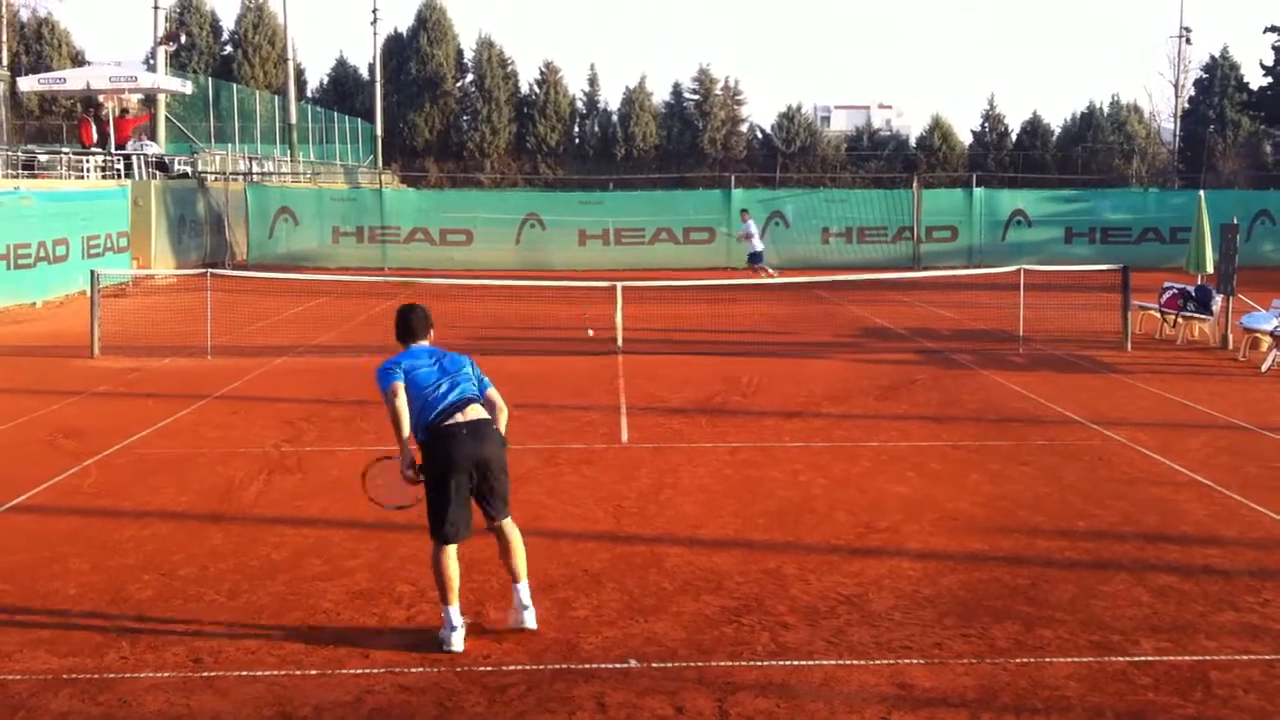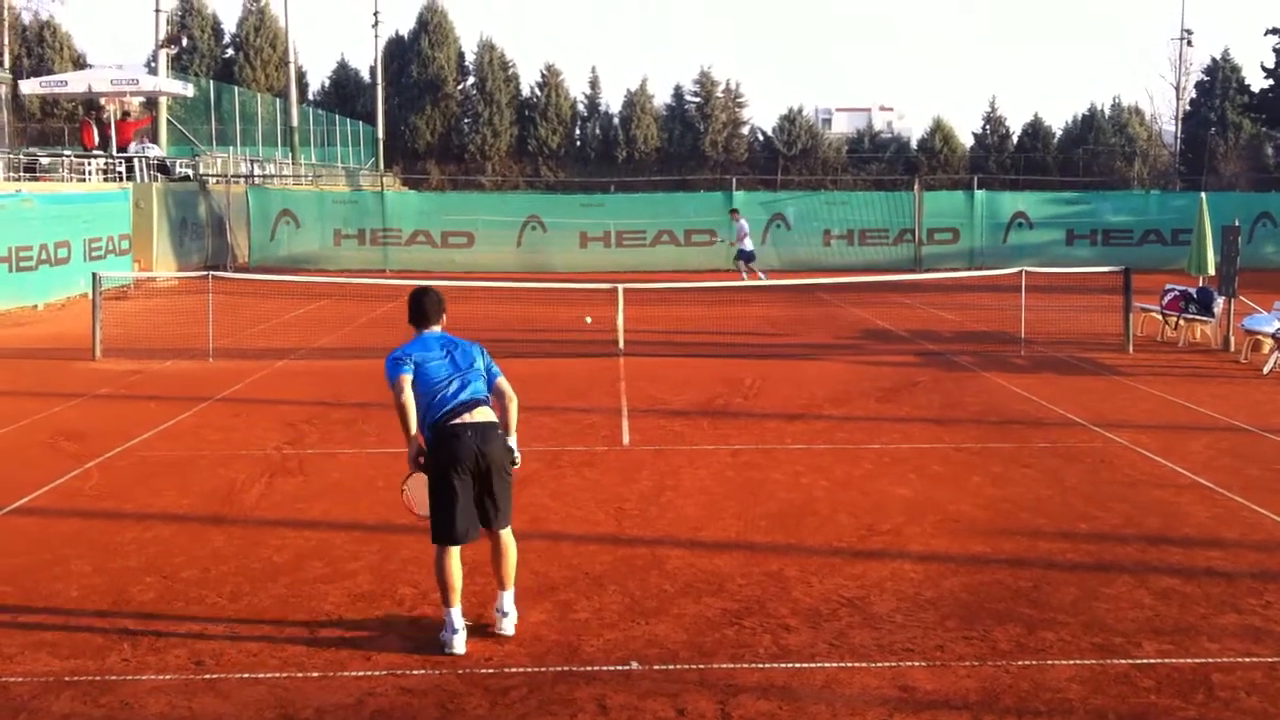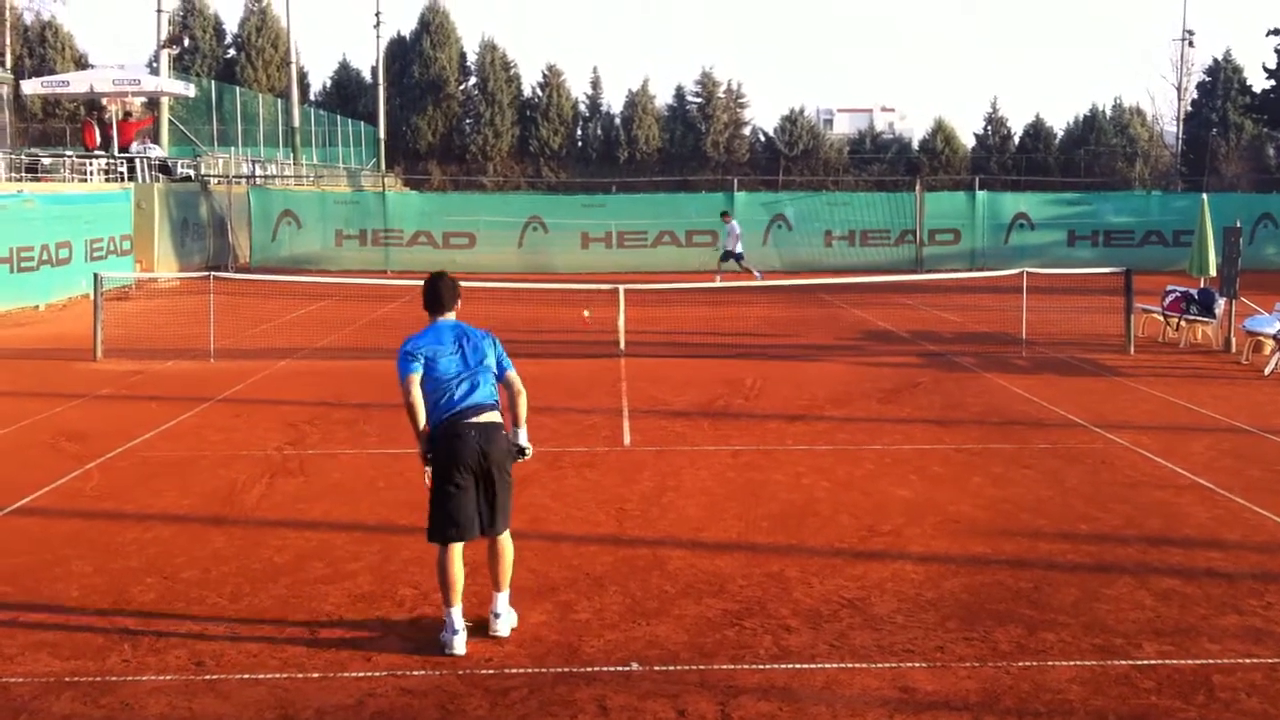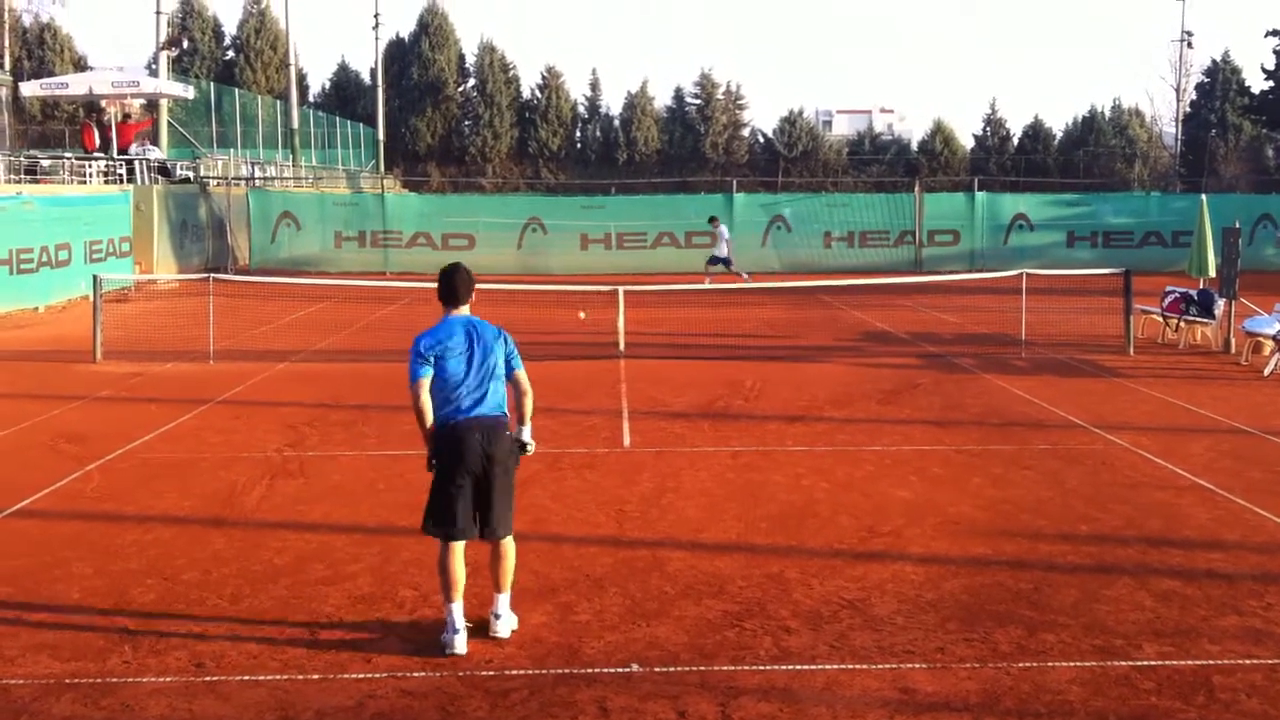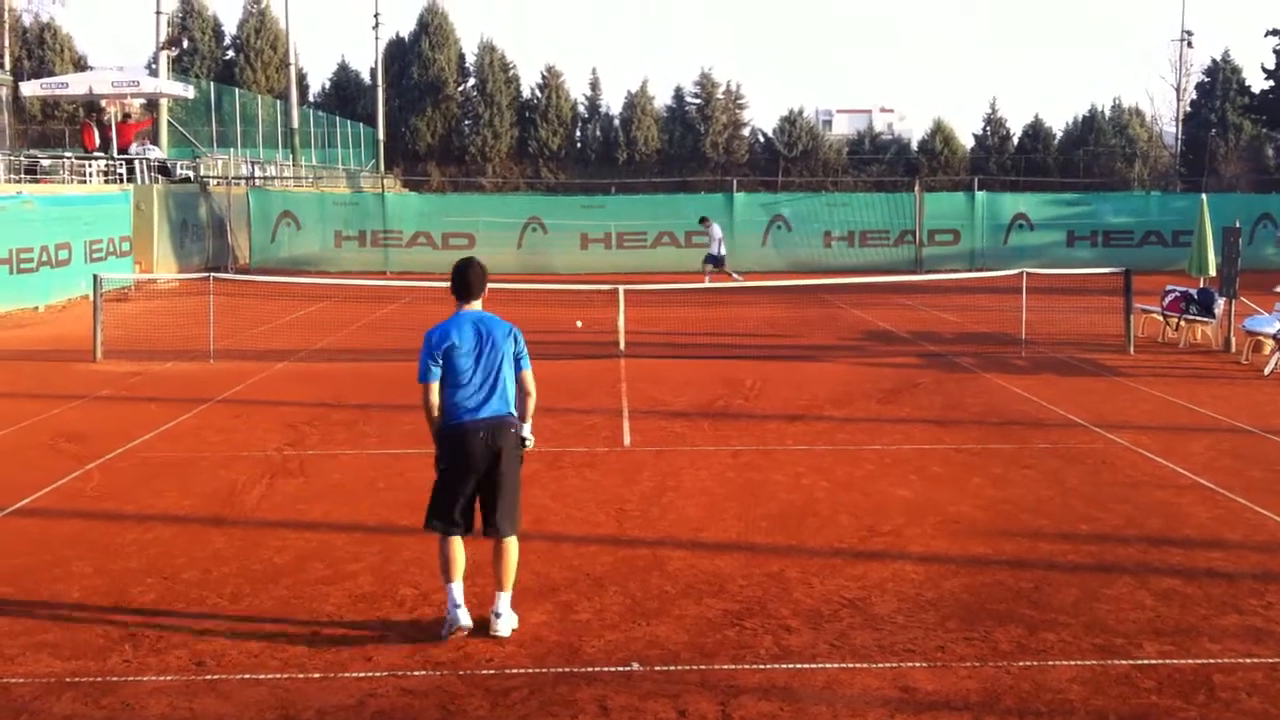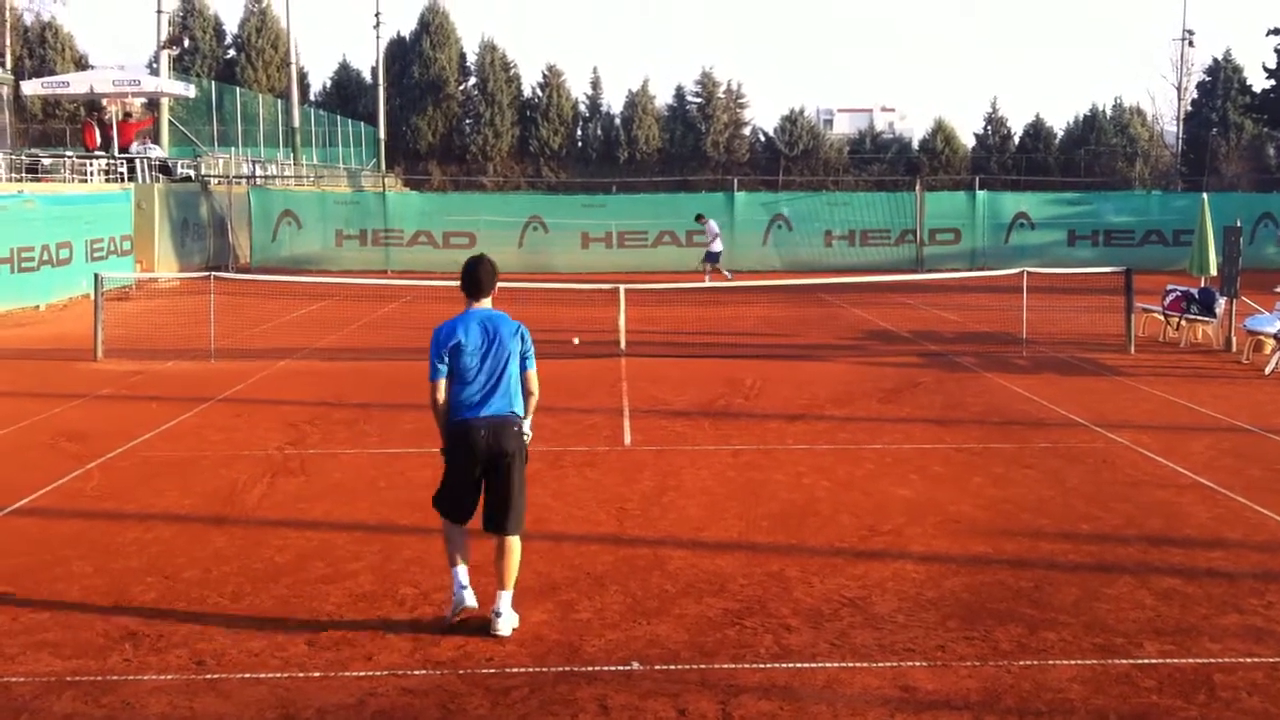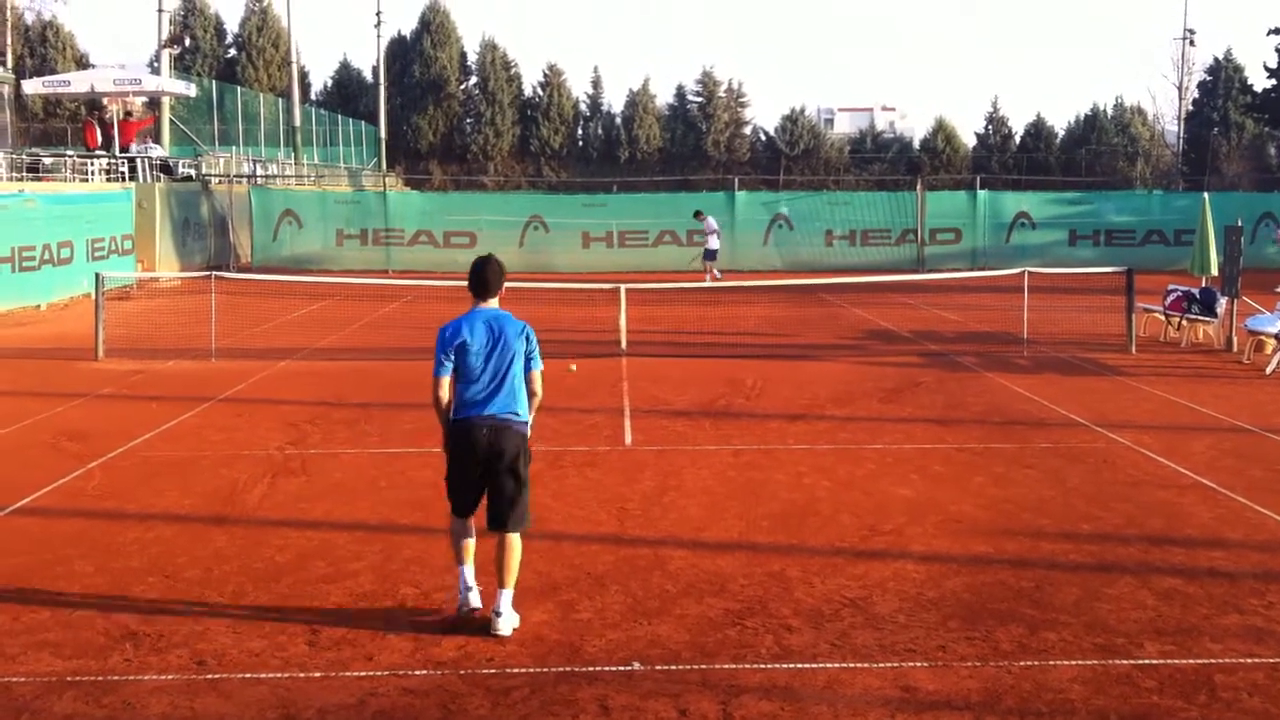
dt=0.1s
person 1, frame 1
left shoulder: (393, 365)
right shoulder: (462, 360)
left elbow: (397, 399)
right elbow: (500, 407)
left wrist: (406, 452)
right wrist: (495, 445)
left hip: (444, 442)
right hip: (485, 433)
left knee: (445, 541)
right knee: (501, 519)
left ankle: (452, 625)
right ankle: (524, 604)
person 1, frame 2
left shoulder: (403, 354)
right shoulder: (472, 348)
left elbow: (403, 393)
right elbow: (508, 397)
left wrist: (413, 445)
right wrist: (509, 441)
left hip: (448, 441)
right hip: (488, 435)
left knee: (448, 542)
right knee: (500, 529)
left ankle: (454, 628)
right ankle: (506, 611)
person 1, frame 3
left shoulder: (414, 346)
right shoulder: (485, 338)
left elbow: (412, 392)
right elbow: (517, 390)
left wrist: (423, 440)
right wrist: (520, 432)
left hip: (452, 441)
right hip: (494, 435)
left knee: (450, 540)
right knee: (499, 531)
left ankle: (455, 628)
right ankle: (500, 613)
person 1, frame 4
left shoulder: (426, 341)
right shoulder: (498, 335)
left elbow: (421, 399)
right elbow: (524, 390)
left wrist: (430, 446)
right wrist: (525, 431)
left hip: (455, 441)
right hip: (498, 436)
left knee: (452, 537)
right knee: (500, 532)
left ankle: (455, 629)
right ankle: (501, 614)
person 1, frame 5
left shoulder: (439, 336)
right shoulder: (508, 331)
left elbow: (431, 400)
right elbow: (529, 389)
left wrist: (439, 442)
right wrist: (525, 427)
left hip: (462, 437)
right hip: (504, 434)
left knee: (451, 529)
right knee: (505, 530)
left ankle: (457, 607)
right ankle: (501, 613)
person 1, frame 6
left shoulder: (446, 332)
right shoulder: (517, 330)
left elbow: (438, 397)
right elbow: (532, 390)
left wrist: (446, 436)
right wrist: (525, 423)
left hip: (466, 434)
right hip: (508, 434)
left knee: (453, 518)
right knee: (508, 528)
left ankle: (461, 588)
right ankle: (502, 611)
person 1, frame 7
left shoulder: (452, 331)
right shoulder: (522, 331)
left elbow: (441, 394)
right elbow: (536, 390)
left wrist: (447, 433)
right wrist: (526, 421)
left hip: (468, 431)
right hip: (511, 433)
left knee: (462, 513)
right knee: (509, 526)
left ankle: (468, 588)
right ankle: (503, 611)
